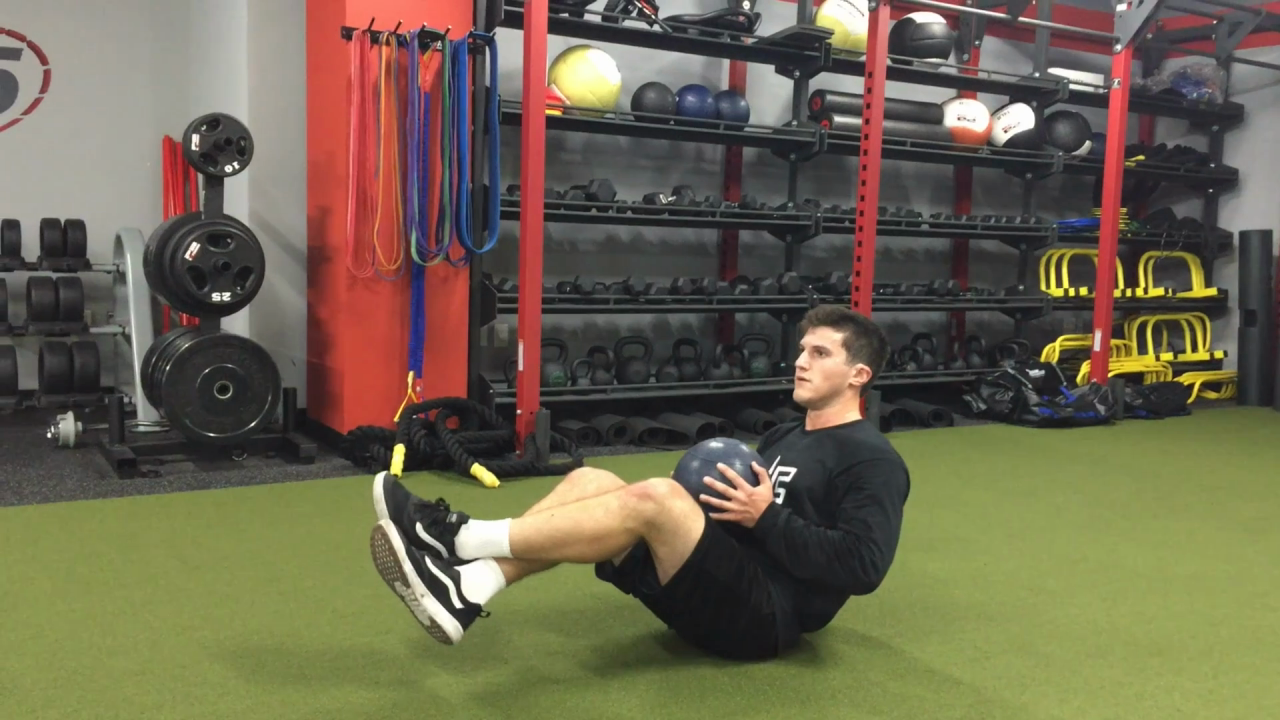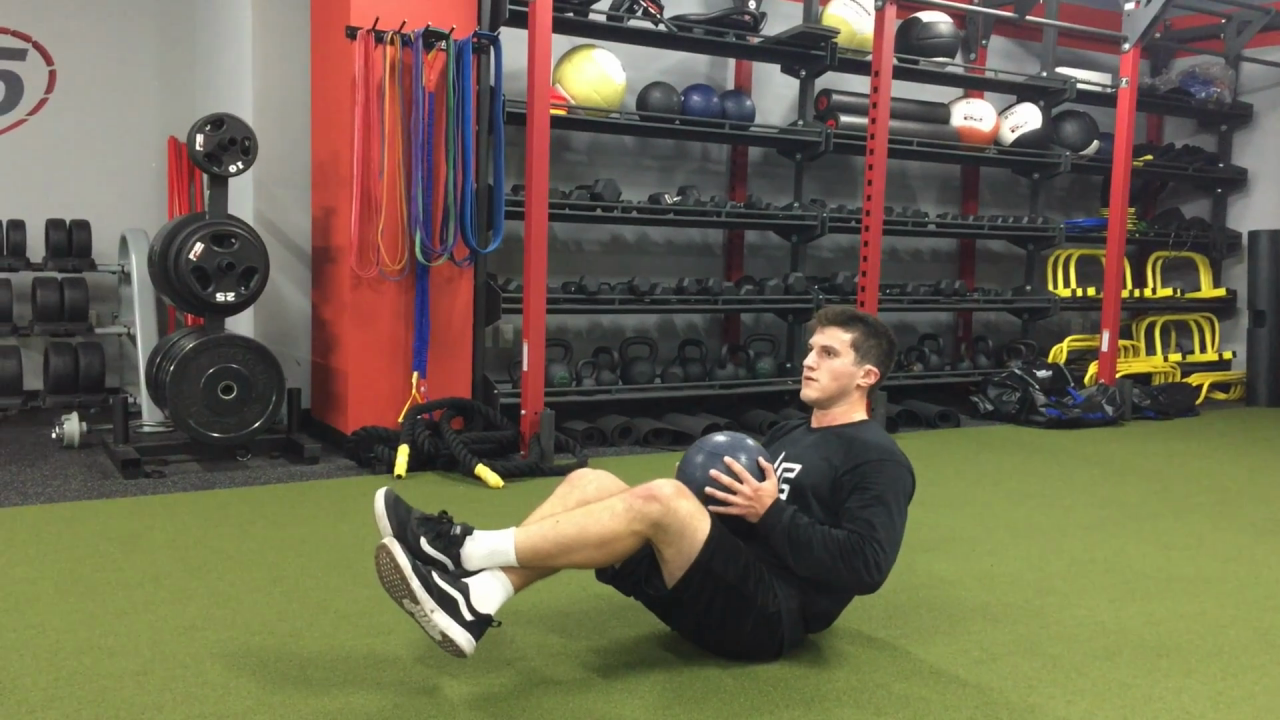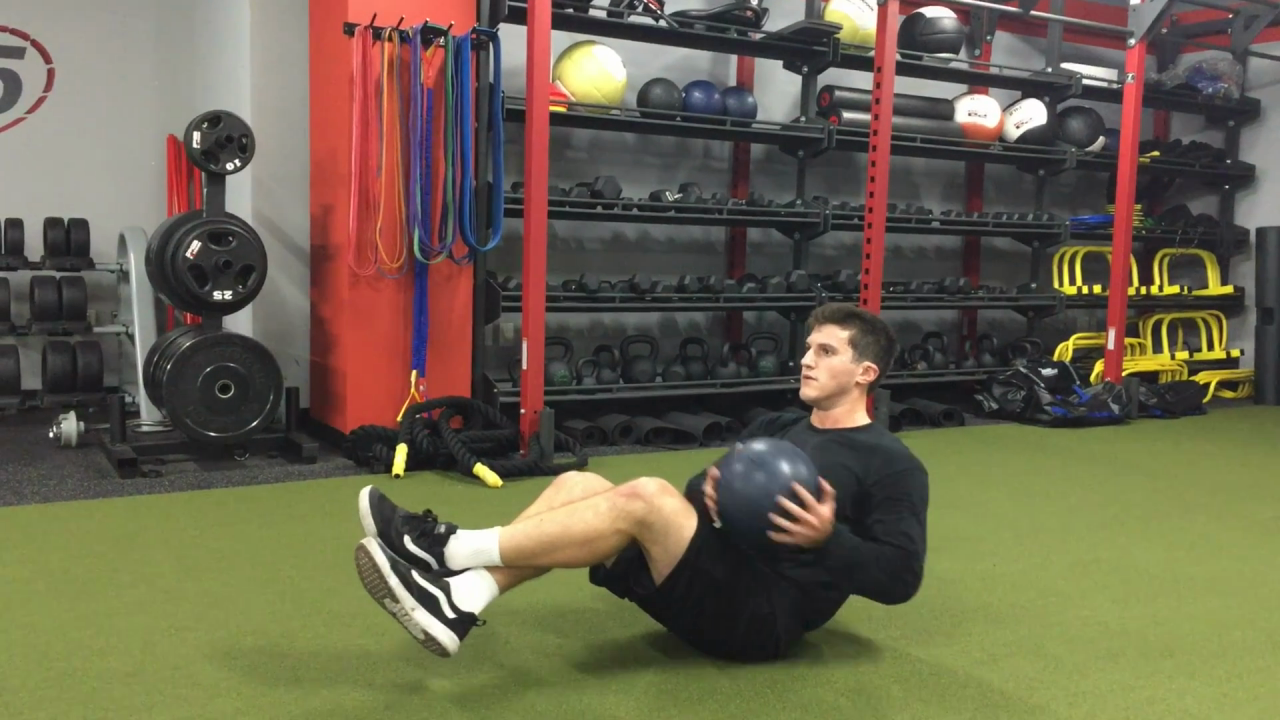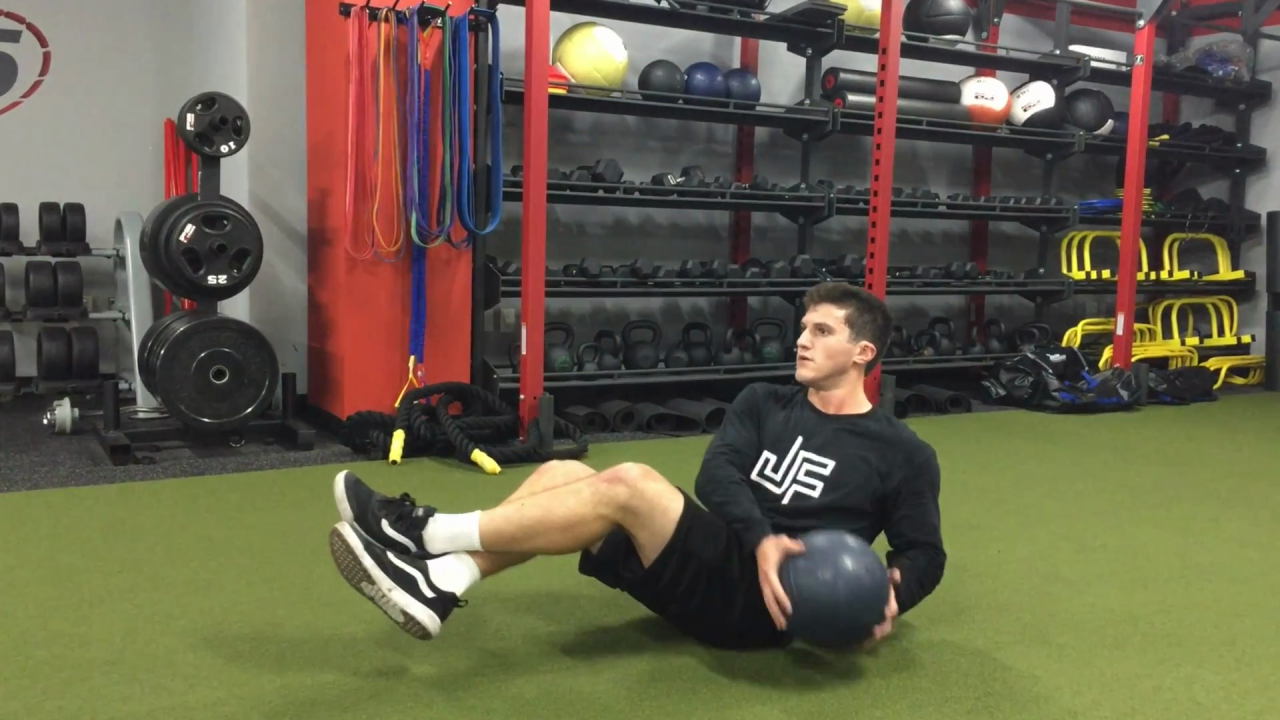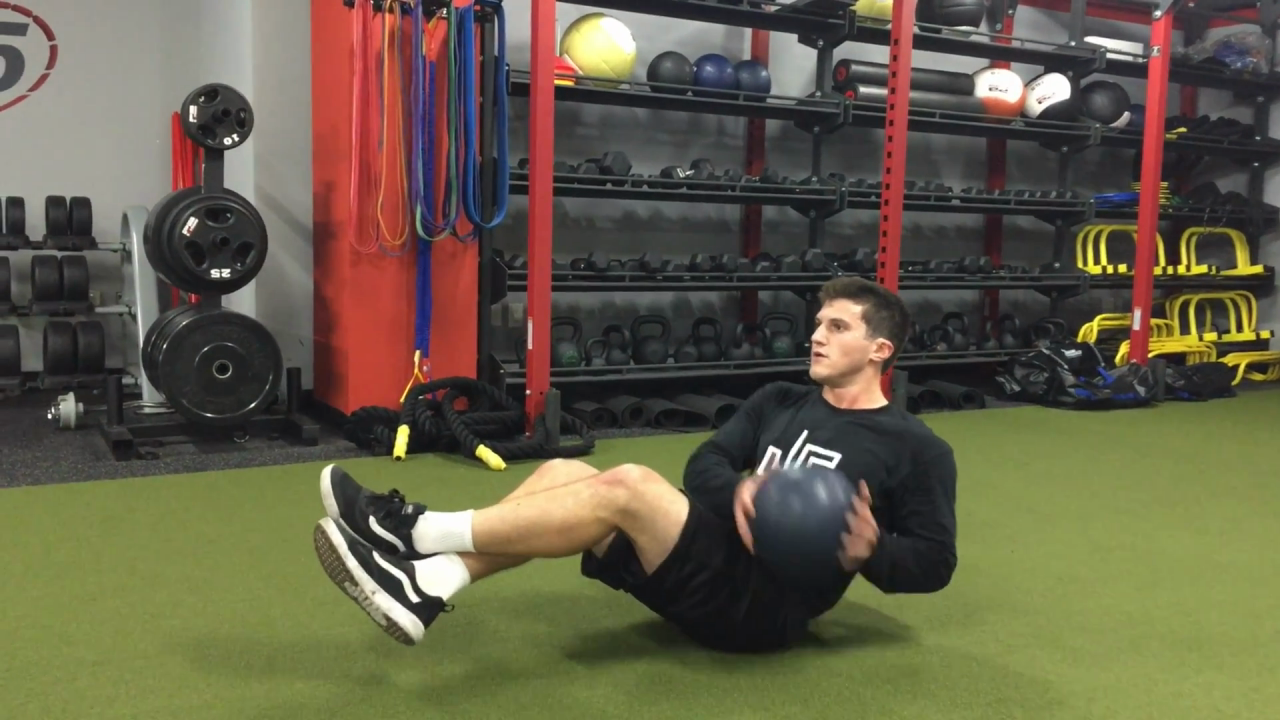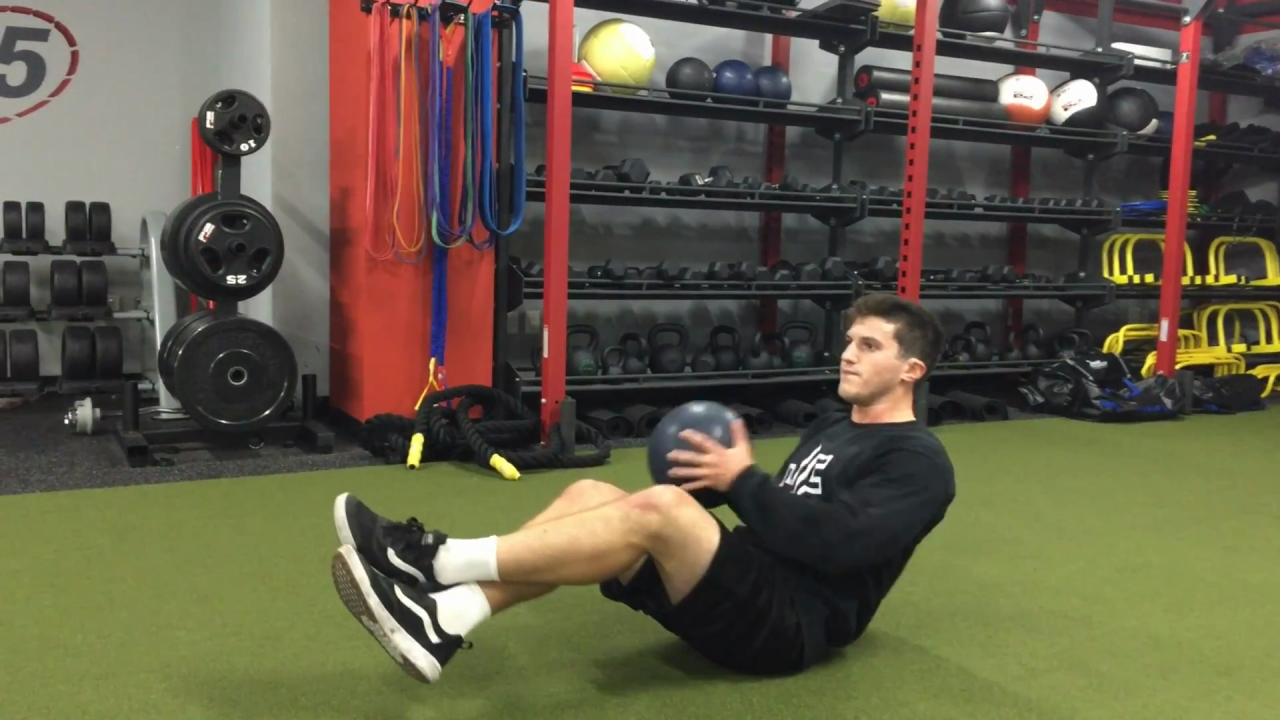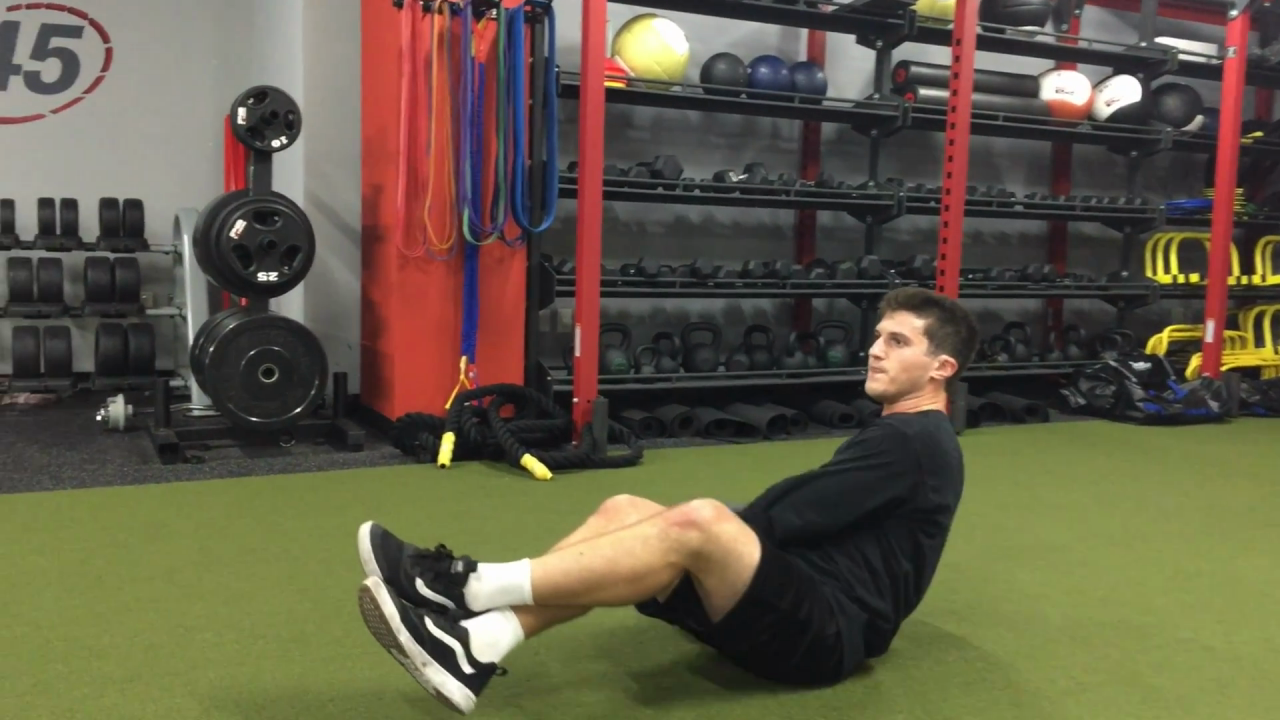
dt=0.4s
person 1, frame 1
left shoulder: (872, 461)
right shoulder: (784, 437)
left elbow: (862, 566)
left wrist: (767, 518)
right wrist: (711, 503)
left hip: (762, 614)
right hip: (714, 586)
left knee: (656, 496)
right knee: (590, 481)
left ankle: (465, 538)
right ankle: (465, 590)
person 1, frame 2
left shoulder: (876, 460)
right shoulder: (788, 434)
left elbow: (864, 565)
left wrist: (771, 514)
right wrist: (714, 500)
left hip: (767, 614)
right hip: (716, 586)
left knee: (662, 498)
right knee: (589, 483)
left ankle: (471, 548)
right ankle: (474, 600)
person 1, frame 3
left shoulder: (890, 465)
right shoulder: (777, 429)
left elbow: (900, 577)
right elbow: (702, 495)
left wrist: (828, 539)
right wrist: (711, 495)
left hip: (764, 615)
right hip: (718, 577)
left knee: (647, 495)
right knee: (578, 485)
left ankle: (455, 549)
right ankle: (457, 601)
person 1, frame 4
left shoulder: (902, 455)
right shoulder: (764, 403)
left elbow: (925, 555)
right elbow: (717, 473)
left wrist: (890, 597)
right wrist: (762, 539)
left hip: (752, 598)
right hip: (705, 564)
left knee: (630, 482)
right knee: (563, 472)
left ankle: (434, 533)
right ankle: (438, 585)
person 1, frame 5
left shoulder: (916, 449)
right shoulder: (780, 402)
left elbow: (935, 559)
right elbow: (704, 467)
left wrist: (869, 550)
right wrist: (738, 491)
left hip: (765, 601)
right hip: (724, 557)
left knee: (630, 485)
right knee: (566, 472)
left ankle: (425, 532)
right ankle: (424, 587)
person 1, frame 6
left shoulder: (918, 460)
right shoulder: (833, 428)
left elbow: (840, 545)
left wrist: (749, 479)
right wrist: (733, 477)
left hip: (789, 623)
right hip: (743, 586)
left knee: (660, 506)
right knee: (591, 495)
left ankle: (447, 561)
right ankle: (442, 620)
person 1, frame 7
left shoulder: (916, 442)
right shoulder: (894, 433)
left elbow: (801, 510)
left wrist: (721, 531)
right wrist: (733, 535)
left hip: (825, 630)
right hip: (789, 595)
left knee: (700, 521)
right knee: (625, 511)
left ankle: (478, 584)
right ankle: (474, 647)
